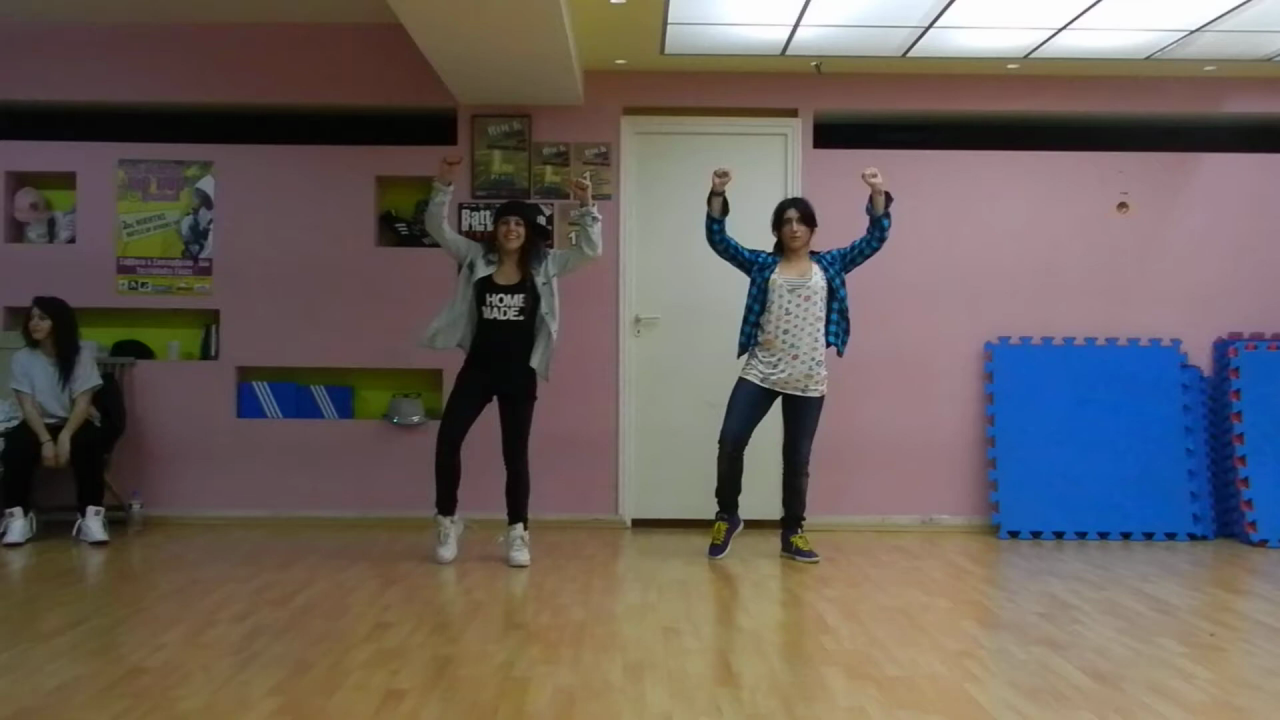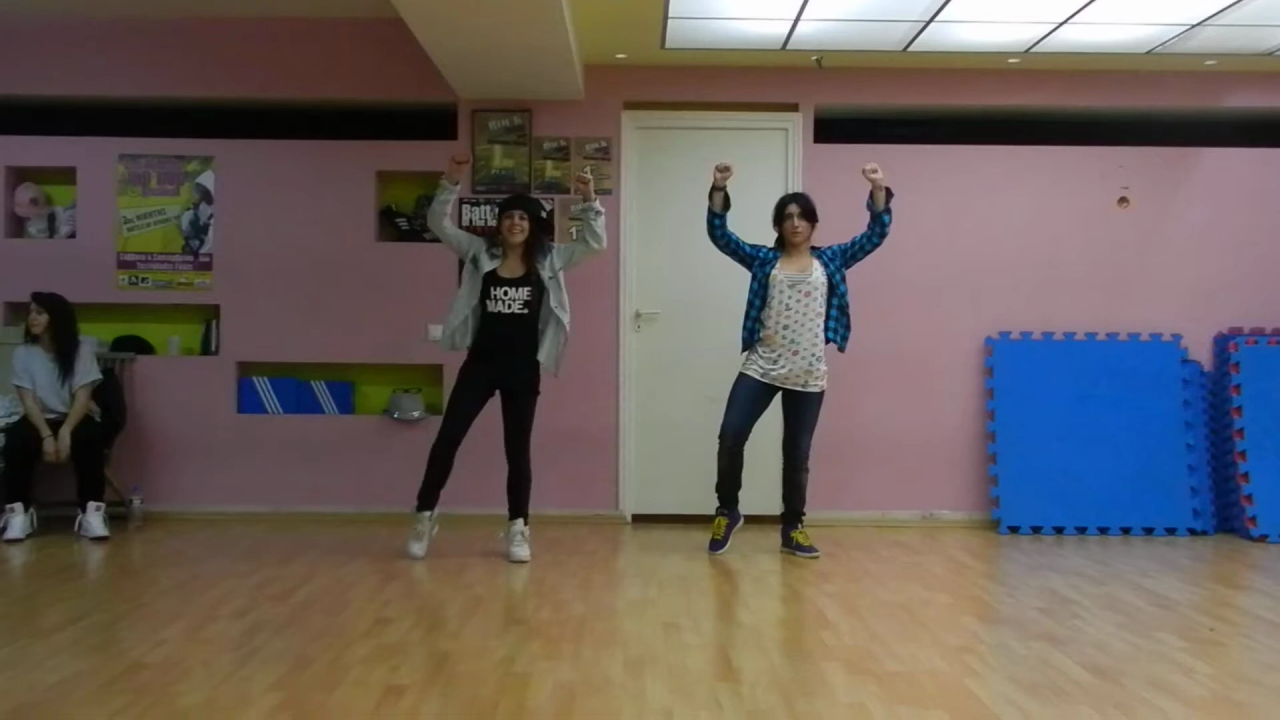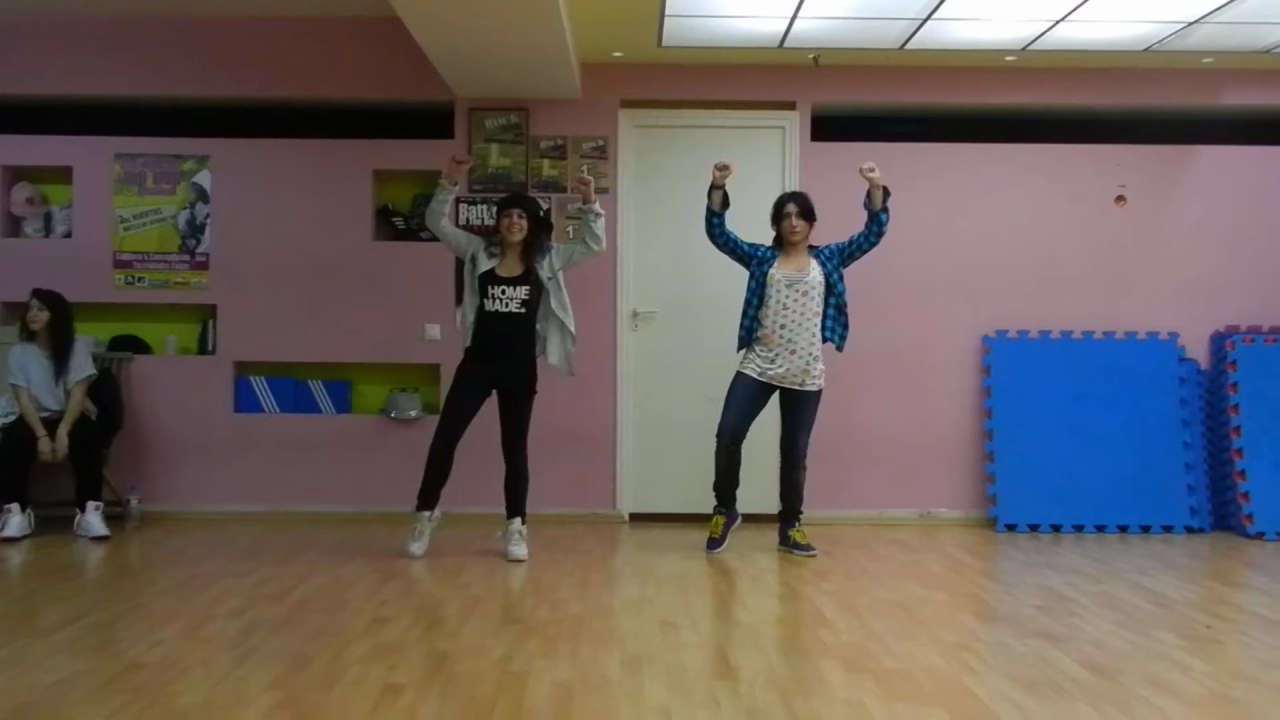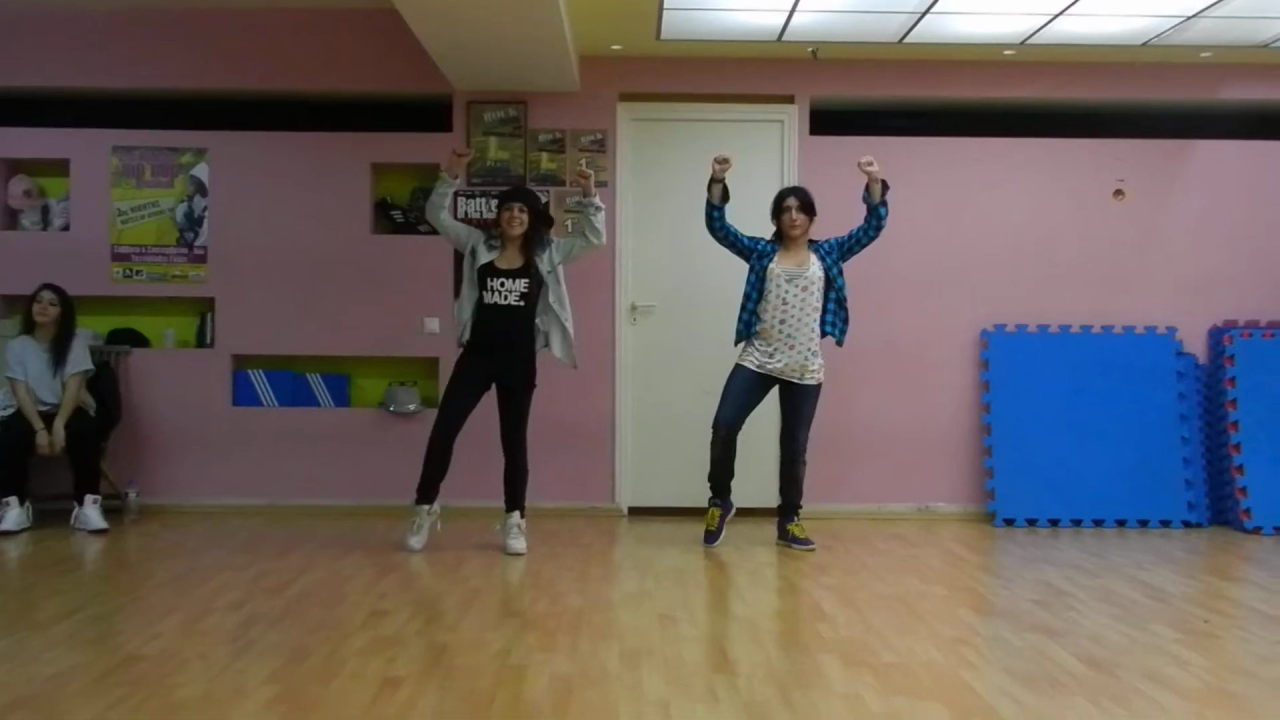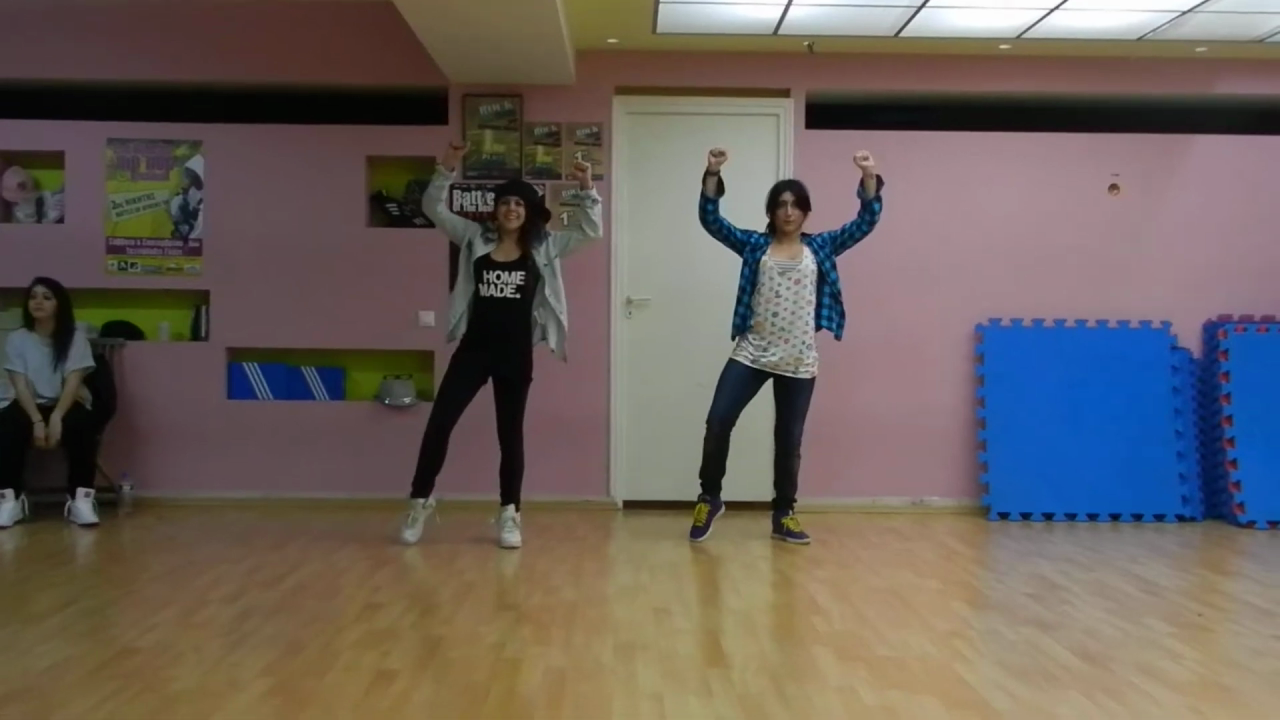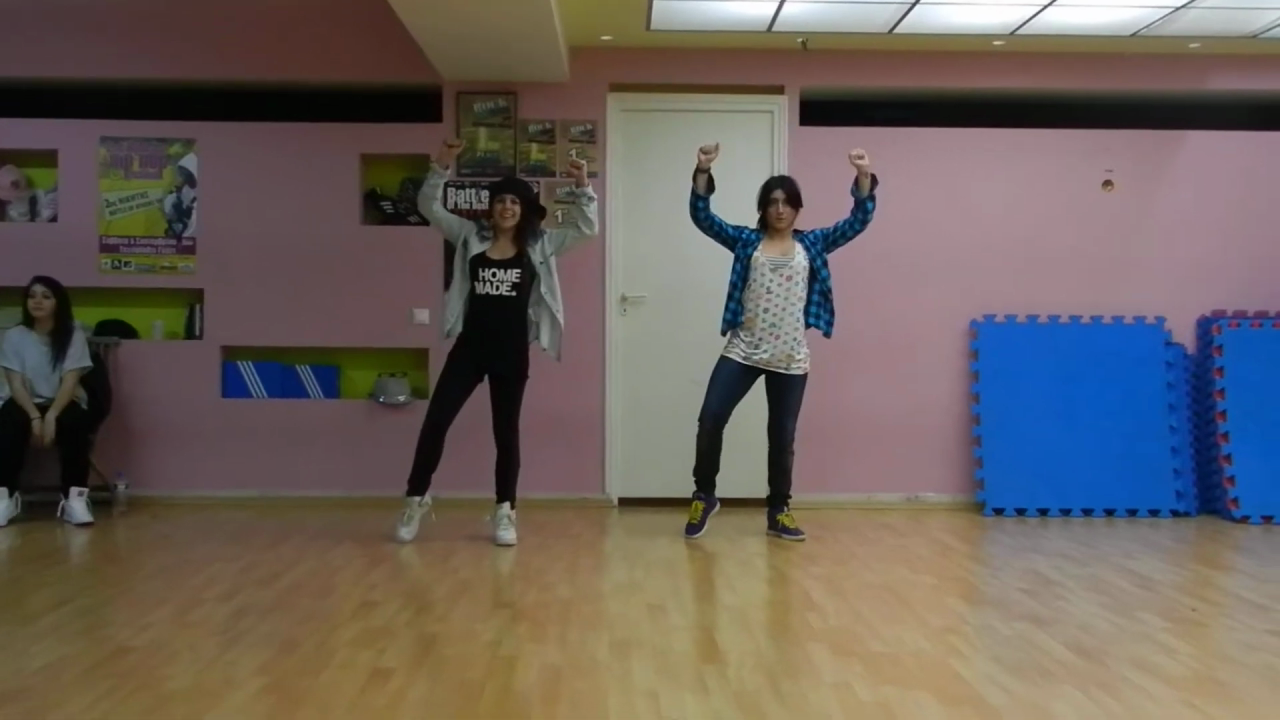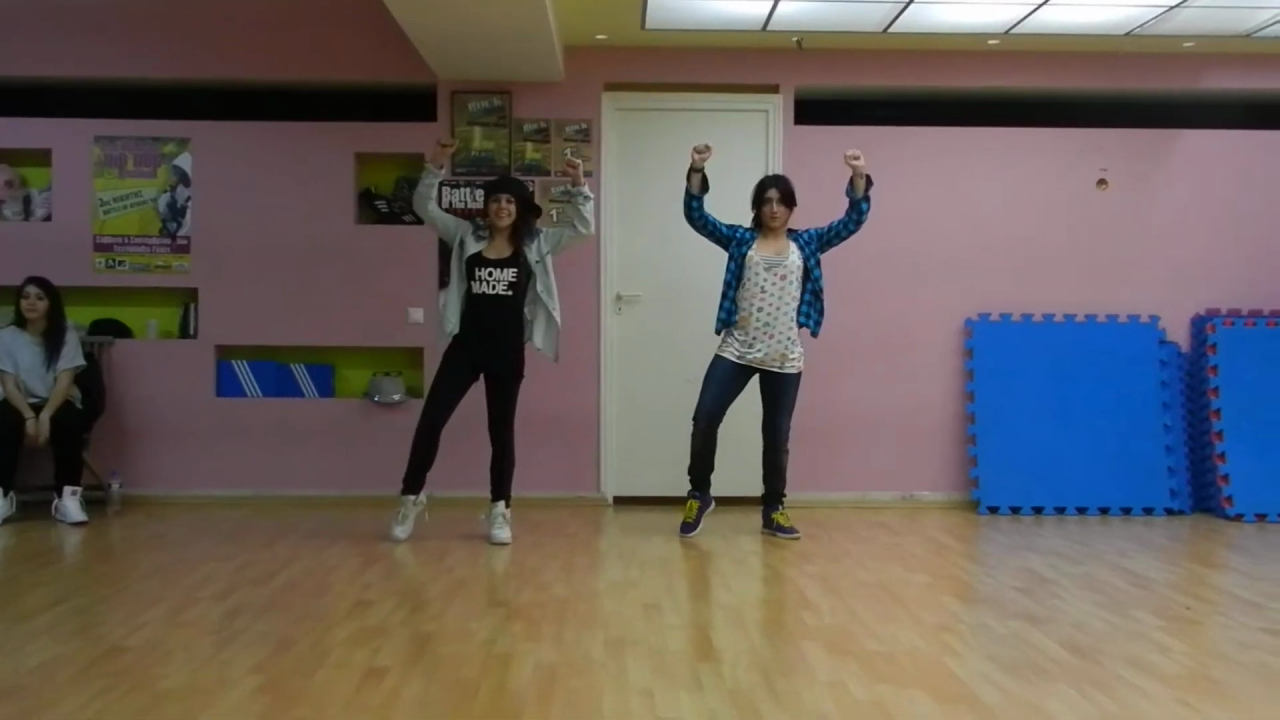
dt=0.2s
person 1, frame 1
left shoulder: (545, 265)
right shoulder: (477, 258)
left elbow: (591, 249)
right elbow: (437, 228)
left wrist: (586, 207)
right wrist: (444, 185)
left hip: (519, 373)
right hip: (478, 368)
left knee: (515, 454)
right knee: (448, 441)
left ankle: (517, 534)
right ankle: (450, 522)
person 1, frame 2
left shoulder: (548, 260)
right shoulder: (480, 253)
left elbow: (594, 242)
right elbow: (439, 224)
left wrist: (589, 202)
right wrist: (450, 183)
left hip: (522, 367)
right hip: (481, 363)
left knee: (517, 449)
right knee: (447, 438)
left ankle: (518, 529)
right ankle: (426, 516)
person 1, frame 3
left shoulder: (547, 259)
right shoulder: (478, 252)
left elbow: (594, 244)
right elbow: (437, 223)
left wrist: (589, 203)
right wrist: (450, 184)
left hip: (520, 366)
right hip: (478, 361)
left knee: (515, 448)
right knee: (445, 437)
left ankle: (516, 529)
right ankle: (426, 515)
person 1, frame 4
left shoulder: (547, 253)
right shoulder: (478, 245)
left elbow: (593, 237)
right elbow: (437, 216)
left wrist: (590, 196)
right wrist: (450, 177)
left hip: (519, 360)
right hip: (477, 355)
left knee: (514, 441)
right knee: (443, 431)
left ankle: (515, 522)
right ankle: (425, 509)
person 1, frame 5
left shoulder: (544, 246)
right shoulder: (475, 238)
left elbow: (590, 230)
right elbow: (434, 208)
left wrist: (586, 189)
right wrist: (446, 169)
left hip: (515, 353)
right hip: (474, 348)
left knee: (510, 434)
right knee: (439, 424)
left ankle: (510, 516)
right ankle: (420, 502)
person 1, frame 6
left shoulder: (539, 245)
right shoulder: (471, 237)
left elbow: (586, 228)
right elbow: (429, 207)
left wrist: (582, 187)
right wrist: (441, 168)
left hip: (511, 351)
right hip: (470, 346)
left knee: (506, 432)
right knee: (435, 422)
left ankle: (505, 514)
right ankle: (416, 500)
person 1, frame 7
left shoulder: (535, 244)
right shoulder: (466, 236)
left elbow: (582, 226)
right elbow: (425, 207)
left wrist: (578, 186)
right wrist: (435, 168)
left hip: (507, 350)
right hip: (465, 345)
left knee: (501, 431)
right knee: (430, 421)
left ankle: (500, 512)
right ankle: (411, 499)
person 2, frame 1
left shoulder: (829, 265)
right shoulder: (762, 264)
left elbow: (874, 239)
right elbow: (718, 240)
left wrist: (878, 194)
right wrist: (717, 195)
left hip: (809, 380)
right hip: (761, 373)
left knee: (798, 458)
right knee: (730, 441)
left ankle: (793, 534)
right ankle: (727, 517)
person 2, frame 2
left shoulder: (830, 260)
right shoulder: (764, 259)
left elbow: (876, 235)
right elbow: (719, 235)
left wrist: (878, 190)
right wrist: (718, 189)
left hip: (809, 375)
right hip: (761, 368)
left knee: (797, 453)
right knee: (730, 437)
left ankle: (793, 529)
right ankle: (727, 512)
person 2, frame 3
left shoulder: (828, 259)
right shoulder: (761, 259)
left elbow: (873, 234)
right elbow: (718, 234)
left wrist: (875, 189)
right wrist: (718, 188)
left hip: (806, 374)
right hip: (759, 367)
left knee: (795, 453)
right knee: (728, 435)
left ankle: (790, 528)
right ankle: (725, 511)
person 2, frame 4
left shoulder: (827, 254)
right shoulder: (761, 252)
left elbow: (872, 228)
right elbow: (718, 227)
left wrist: (874, 182)
right wrist: (718, 181)
left hip: (805, 368)
right hip: (758, 360)
left knee: (795, 446)
right knee: (724, 425)
left ankle: (789, 522)
right ankle: (720, 501)
person 2, frame 5
left shoulder: (821, 247)
right shoulder: (755, 245)
left elbow: (865, 222)
right elbow: (711, 220)
left wrist: (869, 177)
right wrist: (712, 174)
left hip: (799, 362)
right hip: (752, 355)
left knee: (789, 440)
right knee: (718, 422)
left ankle: (783, 515)
right ankle: (709, 499)
person 2, frame 6
left shoulder: (812, 244)
right shoulder: (746, 241)
left elbow: (858, 221)
right elbow: (702, 217)
left wrist: (863, 176)
right wrist: (703, 171)
left hip: (791, 359)
right hip: (743, 352)
left knee: (782, 437)
right knee: (710, 420)
left ankle: (778, 512)
right ankle: (704, 497)
person 2, frame 7
left shoulder: (806, 244)
right shoulder: (740, 240)
left elbow: (852, 221)
right elbow: (696, 216)
left wrist: (858, 176)
right wrist: (696, 171)
left hip: (784, 358)
right hip: (737, 351)
left knee: (777, 436)
right knee: (705, 419)
left ankle: (773, 510)
right ankle: (699, 496)
person 3, frame 1
left shoulder: (81, 356)
right shoulder: (22, 358)
left elbow: (83, 403)
right elbow: (28, 406)
left wrist: (65, 436)
right wrist: (46, 440)
left hip: (74, 423)
right hip: (39, 424)
left knee: (89, 442)
left ankle: (91, 517)
person 3, frame 2
left shoulder: (81, 350)
right shoulder: (23, 354)
left elbow: (82, 397)
right elbow: (29, 402)
left wrist: (65, 431)
right wrist: (46, 436)
left hip: (75, 419)
right hip: (39, 419)
left knee: (89, 437)
left ankle: (91, 513)
person 3, frame 3
left shoulder: (77, 347)
left elbow: (78, 394)
right elbow: (24, 400)
left wrist: (63, 431)
right wrist: (41, 435)
left hip: (71, 417)
right hip: (35, 419)
left knee: (86, 437)
left ankle: (89, 513)
person 3, frame 4
left shoulder: (75, 343)
left elbow: (73, 388)
right elbow: (21, 393)
left wrist: (59, 424)
right wrist: (39, 428)
left hip: (69, 411)
right hip: (33, 412)
left knee: (84, 431)
left ankle: (87, 505)
person 3, frame 5
left shoulder: (75, 337)
left elbow: (73, 383)
left wrist: (56, 417)
right wrist: (36, 421)
left hip: (66, 405)
right hip: (30, 405)
left knee: (80, 424)
left ankle: (81, 498)
person 3, frame 6
left shoulder: (73, 336)
left elbow: (70, 382)
left wrist: (51, 416)
right wrist: (34, 417)
left hip: (62, 404)
right hip: (26, 404)
left knee: (76, 423)
left ankle: (74, 498)
person 3, frame 7
left shoulder: (66, 336)
left elbow: (64, 382)
left wrist: (45, 415)
right wrist: (29, 416)
left hip: (56, 403)
left knee: (70, 422)
left ankle: (68, 497)
